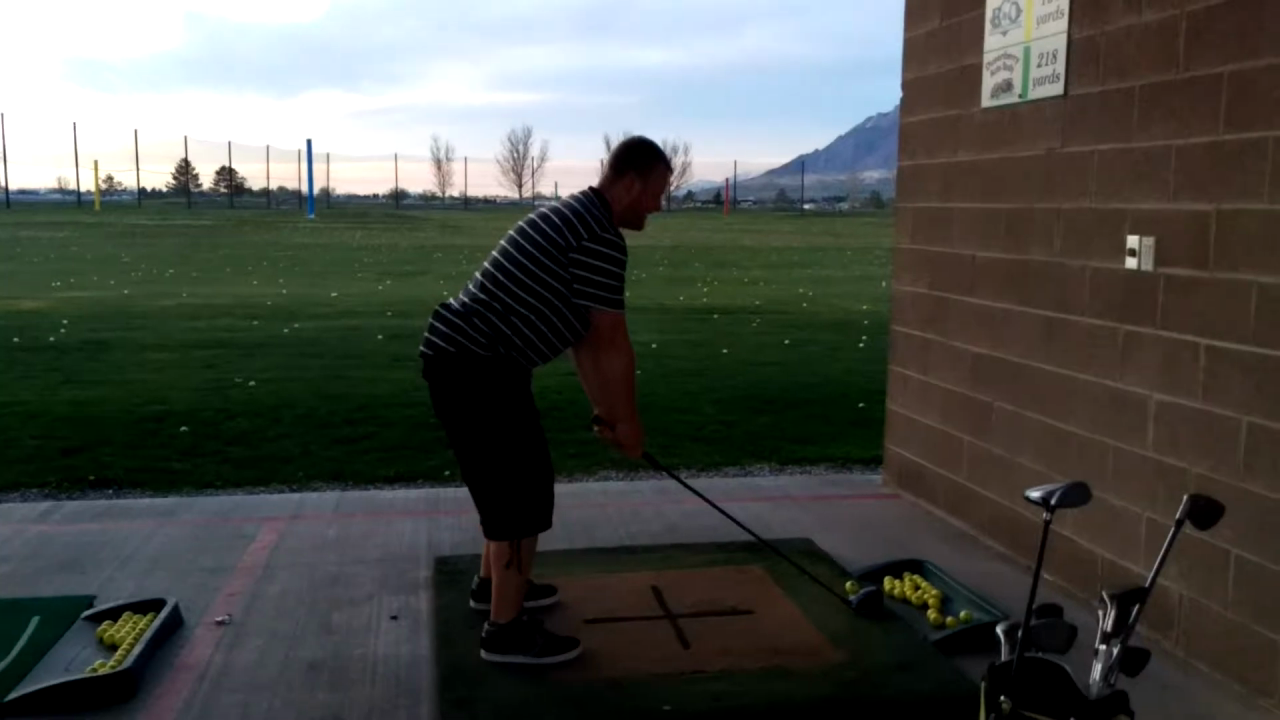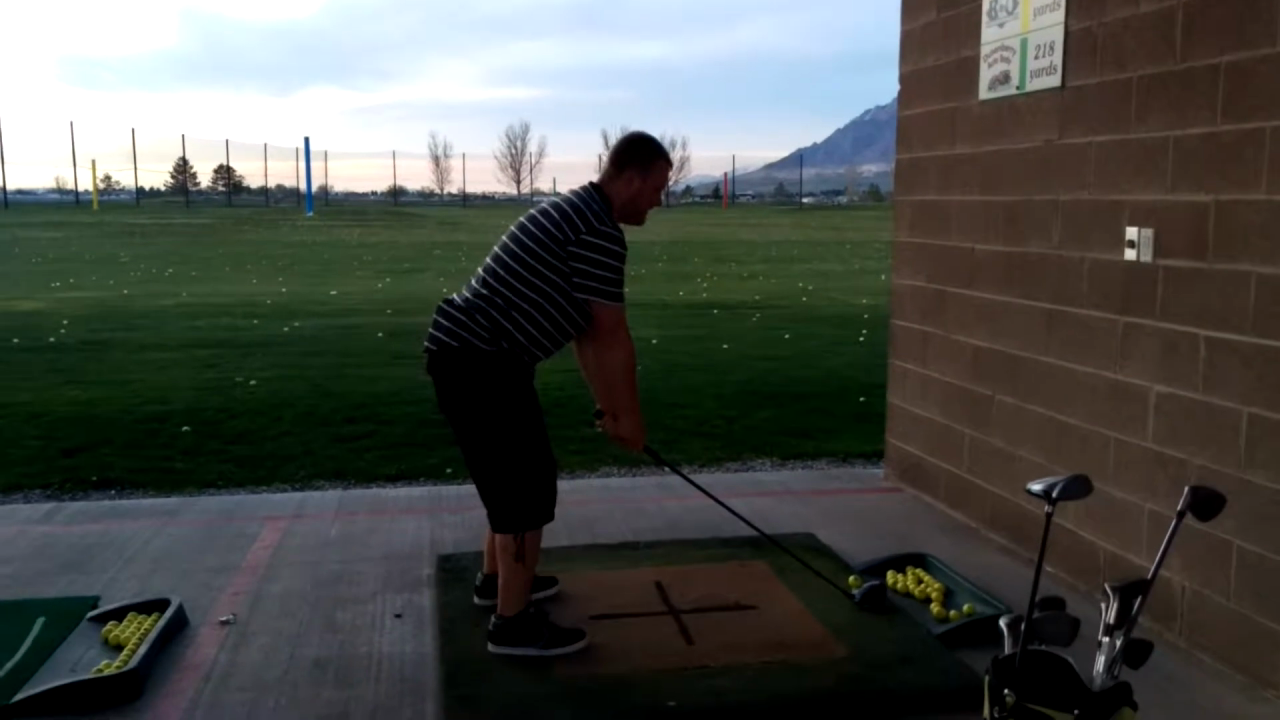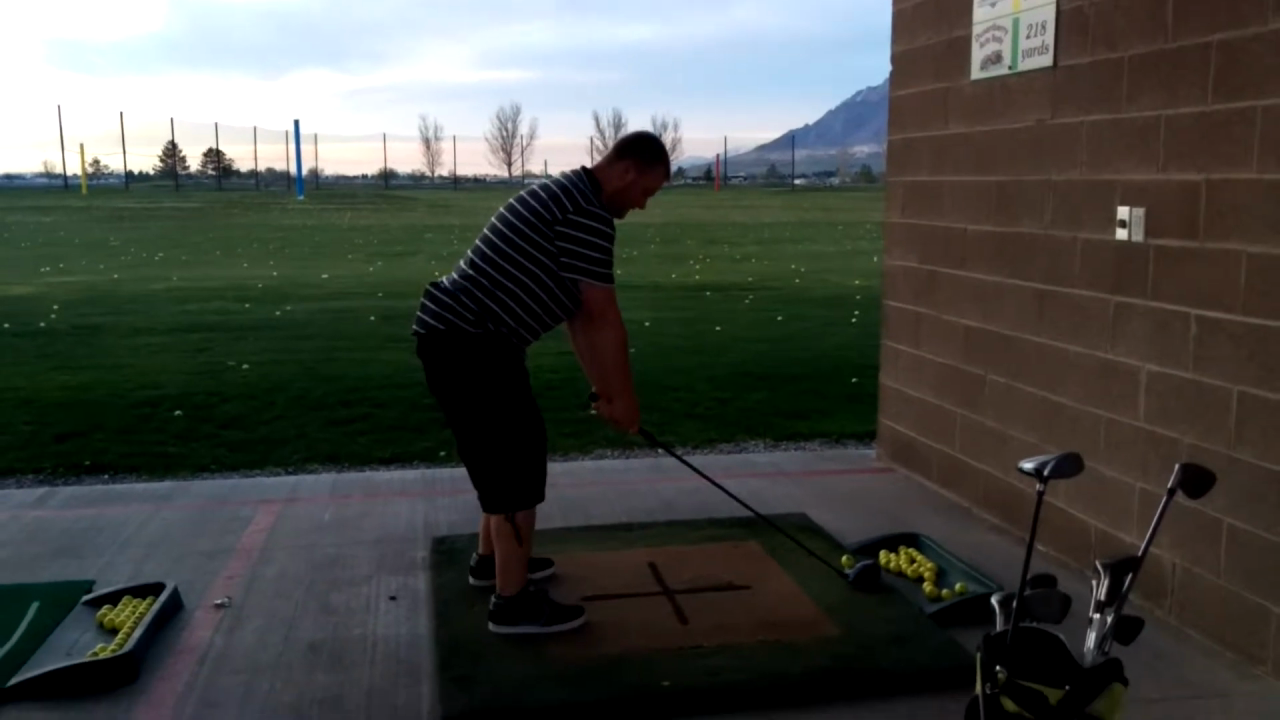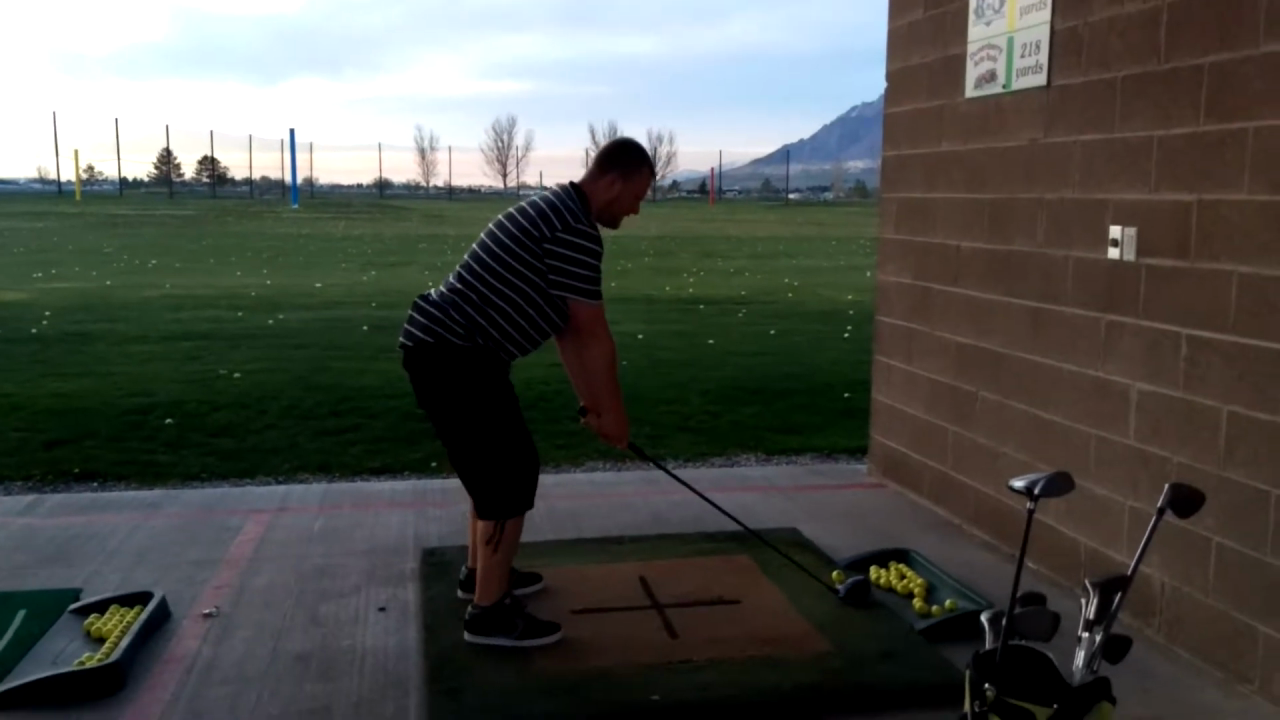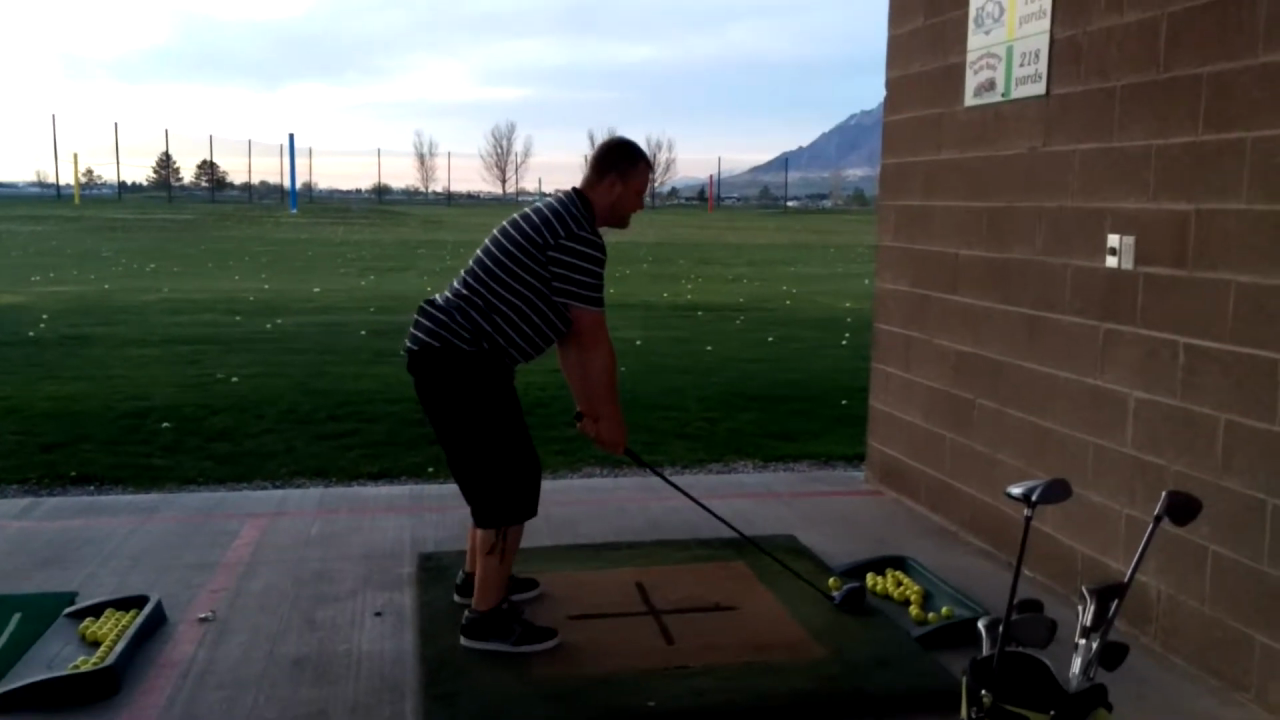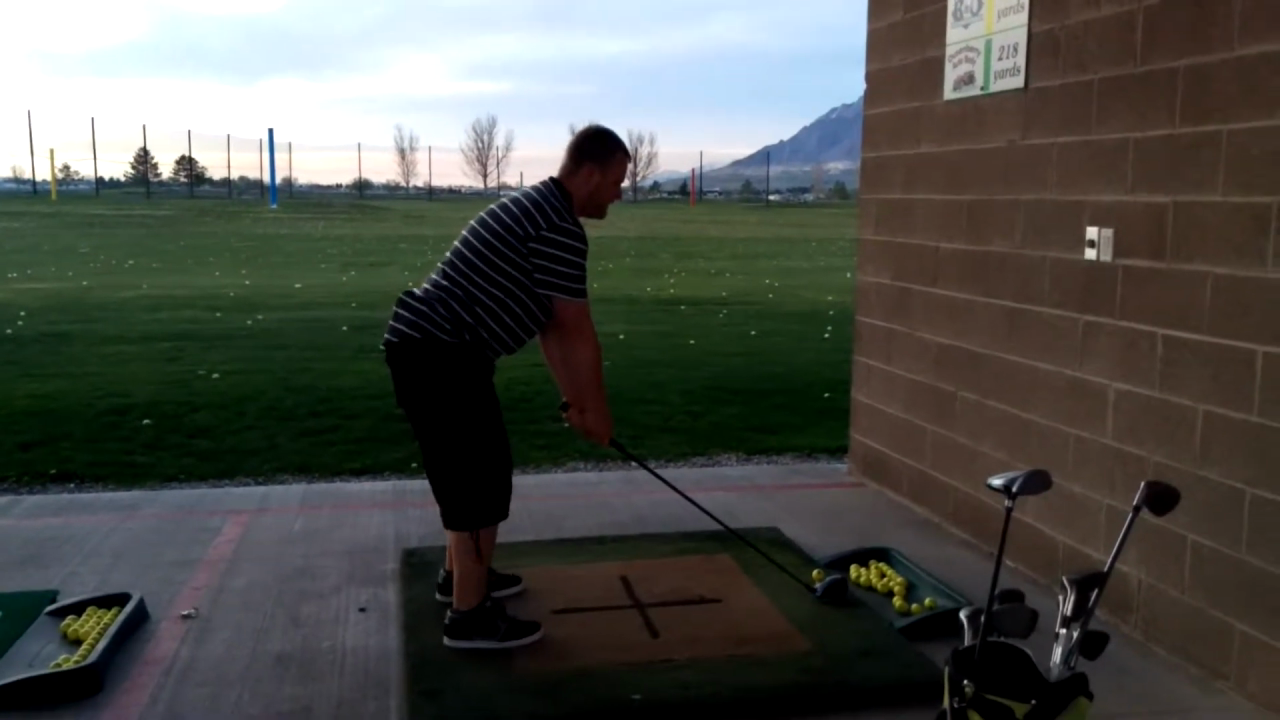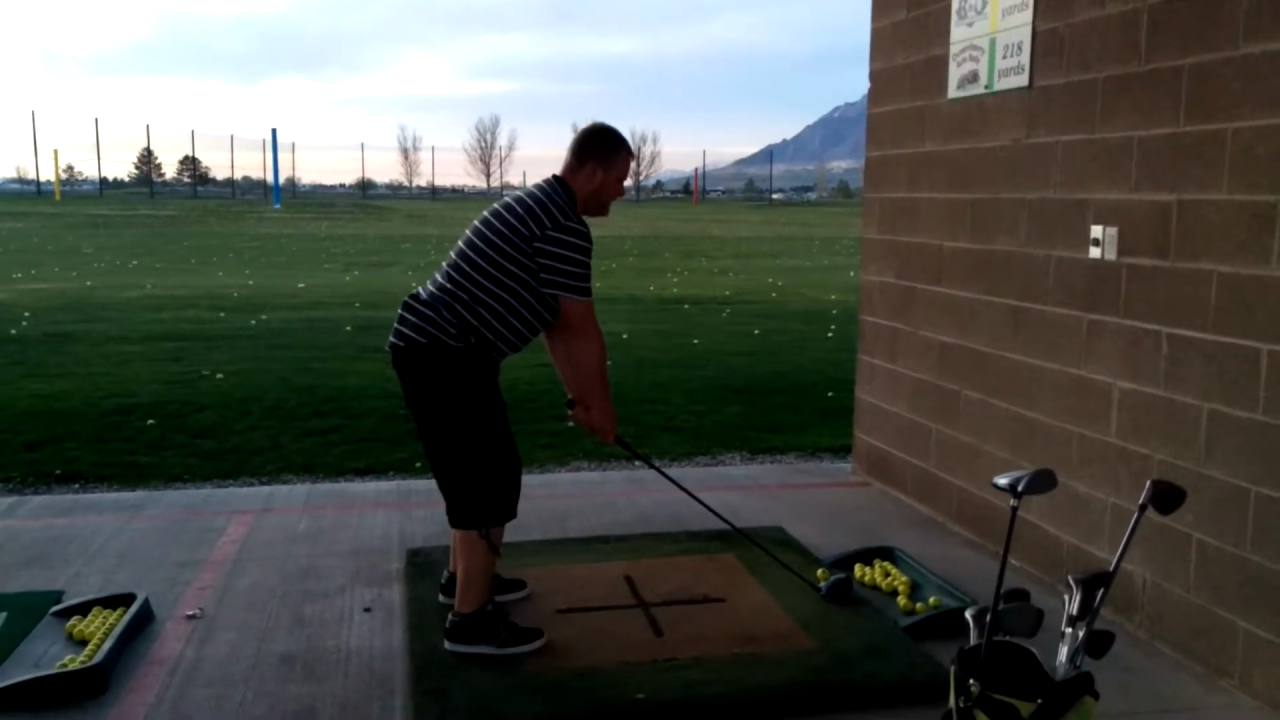
dt=0.7s
person 1, frame 1
left shoulder: (574, 218)
right shoulder: (601, 239)
left elbow: (584, 336)
right elbow: (612, 344)
left wrist: (604, 412)
right wrist: (628, 422)
left hip: (460, 354)
right hip: (479, 365)
left knee: (510, 477)
right knee: (522, 489)
left ankle: (494, 582)
right ankle: (505, 629)
person 1, frame 2
left shoulder: (575, 214)
right shoulder: (599, 232)
left elbow: (587, 331)
right elbow: (612, 337)
left wrist: (607, 408)
right wrist: (629, 416)
left hip: (465, 349)
right hip: (481, 359)
left knee: (510, 471)
right knee: (526, 482)
left ankle: (496, 577)
right ankle: (512, 623)
person 1, frame 3
left shoulder: (566, 197)
right shoulder: (588, 214)
left elbow: (577, 313)
right elbow: (603, 319)
left wrist: (601, 390)
right wrist: (623, 397)
left hip: (455, 332)
right hip: (470, 342)
left knee: (506, 451)
right knee: (517, 463)
left ankle: (491, 557)
right ankle: (512, 601)
person 1, frame 4
left shoulder: (556, 212)
right shoulder: (574, 230)
left elbow: (567, 329)
right elbow: (592, 334)
left wrist: (590, 404)
right wrist: (613, 412)
left hip: (442, 346)
right hip: (455, 354)
left knee: (496, 465)
right knee: (508, 473)
left ankle: (481, 569)
right ankle: (489, 611)
person 1, frame 5
left shoulder: (558, 218)
right shoulder: (579, 237)
left elbow: (568, 334)
right elbow: (592, 341)
left wrist: (587, 409)
right wrist: (610, 419)
left hip: (447, 351)
right hip: (461, 359)
left knee: (496, 470)
right knee: (509, 479)
left ankle: (478, 575)
right ankle: (486, 615)
person 1, frame 6
left shoulder: (536, 209)
right shoulder: (560, 228)
left elbow: (551, 323)
right elbow: (577, 332)
left wrist: (573, 399)
right wrist: (595, 409)
left hip: (425, 345)
right hip: (441, 353)
left knee: (474, 466)
right knee: (479, 478)
left ankle: (460, 572)
right ankle: (469, 614)
person 1, frame 7
left shoulder: (537, 207)
right shoulder: (565, 227)
left elbow: (554, 322)
right elbow: (581, 330)
left wrist: (577, 397)
right wrist: (600, 406)
left hip: (427, 344)
right hip: (447, 353)
left knee: (472, 468)
right knee: (489, 478)
left ankle: (462, 575)
right ankle: (471, 617)
